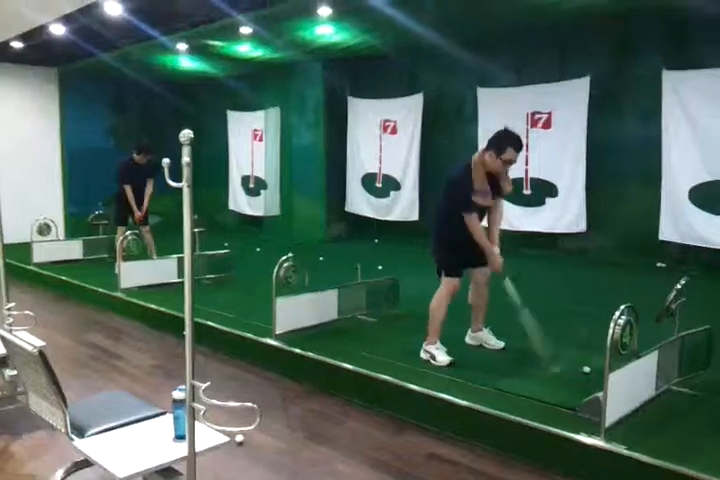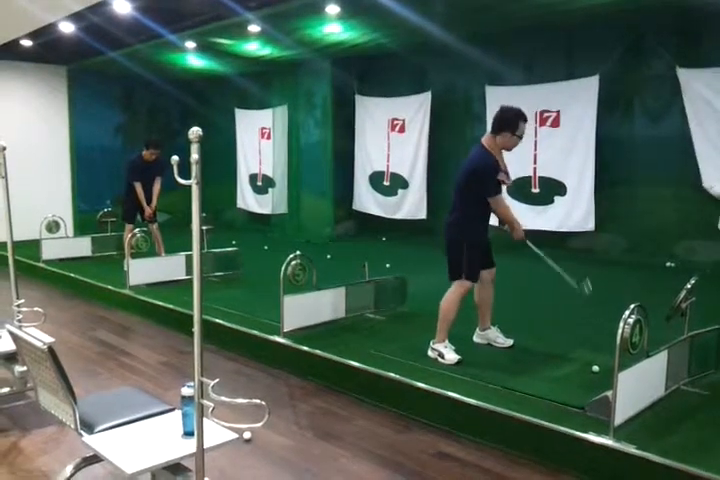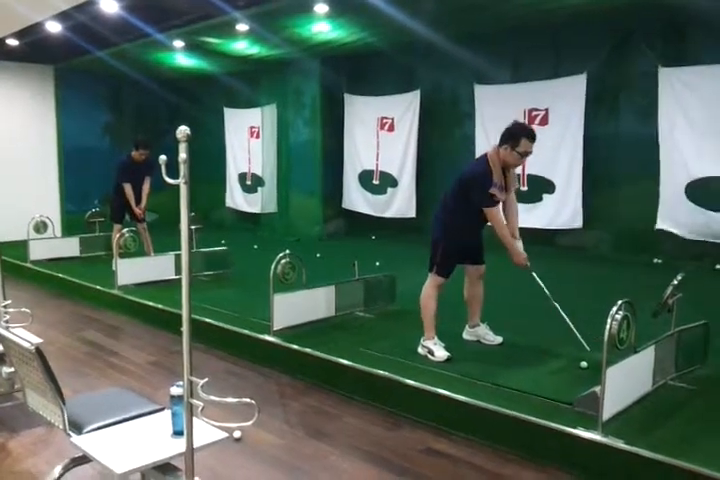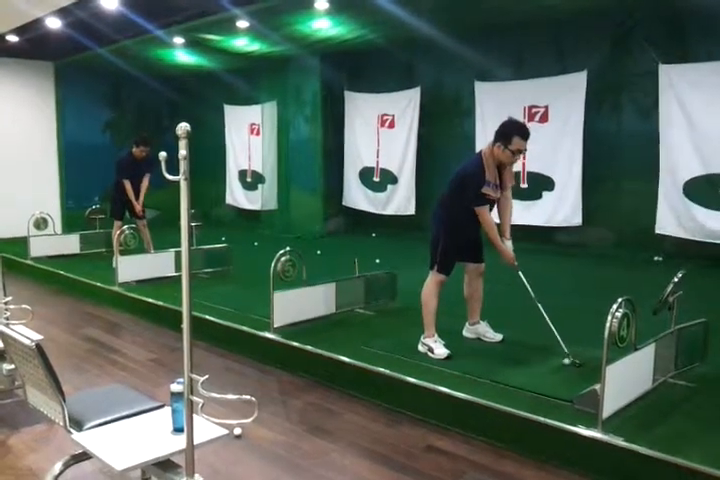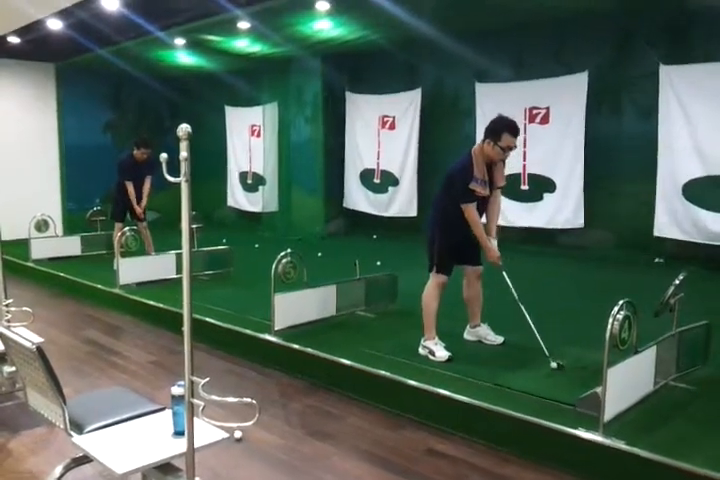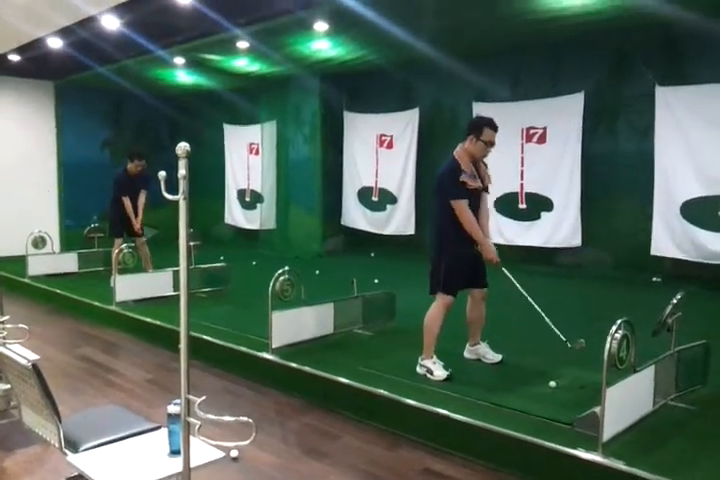
dt=0.7s
person 1, frame 1
left shoulder: (499, 175)
right shoulder: (463, 177)
left elbow: (496, 209)
right elbow: (471, 220)
left wrist: (495, 246)
right wrist: (490, 251)
left hip: (469, 234)
right hip: (448, 234)
left knee: (483, 276)
right knee: (450, 284)
left ankle: (477, 331)
right ankle: (431, 345)
person 1, frame 2
left shoulder: (487, 151)
right shoulder: (487, 163)
right elbow: (497, 204)
left wrist: (506, 219)
right wrist: (515, 225)
left hip: (475, 228)
right hip: (462, 231)
left knee: (487, 275)
right knee: (463, 284)
left ankle: (484, 329)
right ankle: (438, 343)
person 1, frame 3
left shoulder: (506, 165)
right shoulder: (480, 174)
left elbow: (510, 200)
right elbow: (494, 217)
left wrist: (517, 239)
right wrist: (513, 251)
left hip: (471, 227)
right hip: (449, 227)
left knee: (477, 272)
right knee: (436, 279)
left ankle: (473, 327)
right ankle: (428, 340)
person 1, frame 4
left shoulder: (504, 163)
right shoulder: (474, 172)
left elbow: (505, 196)
right elbow: (484, 215)
left wrist: (507, 237)
right wrist: (502, 249)
left hip: (469, 225)
right hip: (448, 224)
left knee: (476, 269)
right knee: (438, 276)
left ankle: (474, 324)
right ankle: (428, 338)
person 1, frame 5
left shoulder: (497, 162)
right shoulder: (463, 170)
left elbow: (495, 197)
right elbow: (470, 213)
left wrist: (492, 236)
right wrist: (487, 248)
left hip: (467, 227)
right hip: (444, 226)
left knee: (474, 272)
right knee: (439, 278)
left ankle: (475, 327)
right ankle: (429, 340)
person 1, frame 6
left shoulder: (479, 167)
right shoulder: (451, 170)
left elbow: (482, 204)
right elbow: (463, 212)
left wrist: (486, 240)
right wrist: (485, 245)
left hip: (471, 244)
right hip: (450, 245)
left knee: (479, 293)
right knee: (444, 299)
left ankle: (474, 345)
right ankle: (426, 359)
person 2, frame 1
left shoulder: (150, 165)
right shoulder: (125, 166)
left elbow: (149, 184)
right elbow: (127, 189)
left wrist: (145, 205)
right wrist: (135, 211)
left hip: (140, 200)
right hip: (124, 200)
left knee: (145, 229)
right knee: (121, 230)
left ankle: (154, 258)
right ankle: (119, 262)
person 2, frame 2
left shoulder: (159, 162)
right shoulder: (134, 163)
left elbow: (157, 183)
right elbow: (137, 186)
left wrist: (153, 203)
right wrist: (145, 207)
left hip: (148, 197)
right hip: (132, 198)
left knee: (154, 226)
right knee: (129, 227)
left ankle: (162, 255)
person 2, frame 3
left shoulder: (148, 163)
right shoulder: (124, 164)
left elbow: (146, 183)
right elbow: (127, 187)
left wrist: (143, 203)
right wrist: (134, 208)
left hip: (137, 198)
right hip: (120, 198)
left knee: (142, 226)
right knee: (117, 227)
left ankle: (151, 255)
right ankle: (115, 258)
person 2, frame 4
left shoulder: (147, 160)
right shoulder: (124, 161)
left elbow: (145, 180)
right elbow: (127, 184)
left wrist: (140, 200)
right wrist: (134, 204)
left hip: (137, 195)
right hip: (120, 195)
left knee: (142, 223)
right knee: (118, 224)
left ankle: (151, 252)
right ankle: (116, 256)
person 2, frame 5
left shoulder: (149, 162)
right shoulder: (125, 163)
left elbow: (147, 182)
right elbow: (129, 186)
left wrist: (144, 202)
right wrist: (135, 206)
left hip: (138, 197)
right hip: (121, 197)
left knee: (143, 225)
right knee: (119, 226)
left ankle: (151, 254)
person 2, frame 6
left shoulder: (144, 176)
right shoulder: (120, 178)
left elbow: (142, 196)
right elbow: (126, 201)
left wrist: (139, 218)
right wrist: (133, 221)
left hip: (134, 212)
right hip: (118, 212)
left knee: (141, 241)
right knee: (118, 242)
left ankle: (150, 271)
right ankle: (114, 275)
